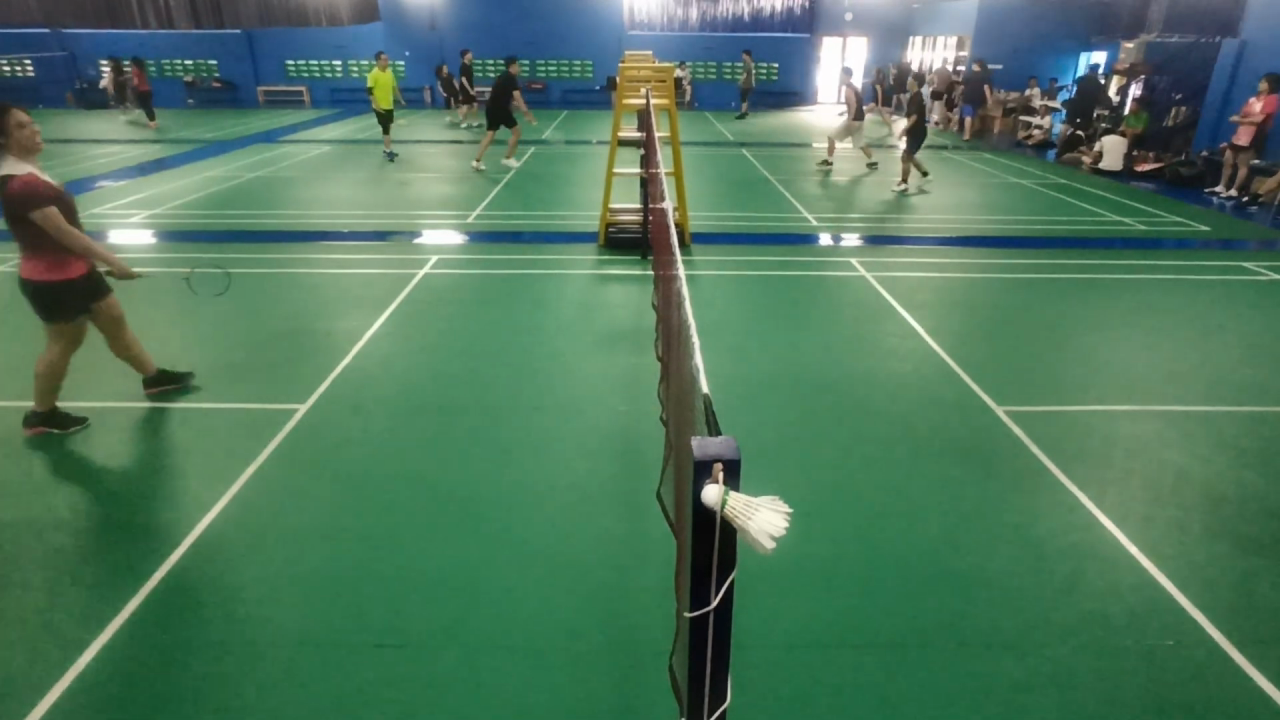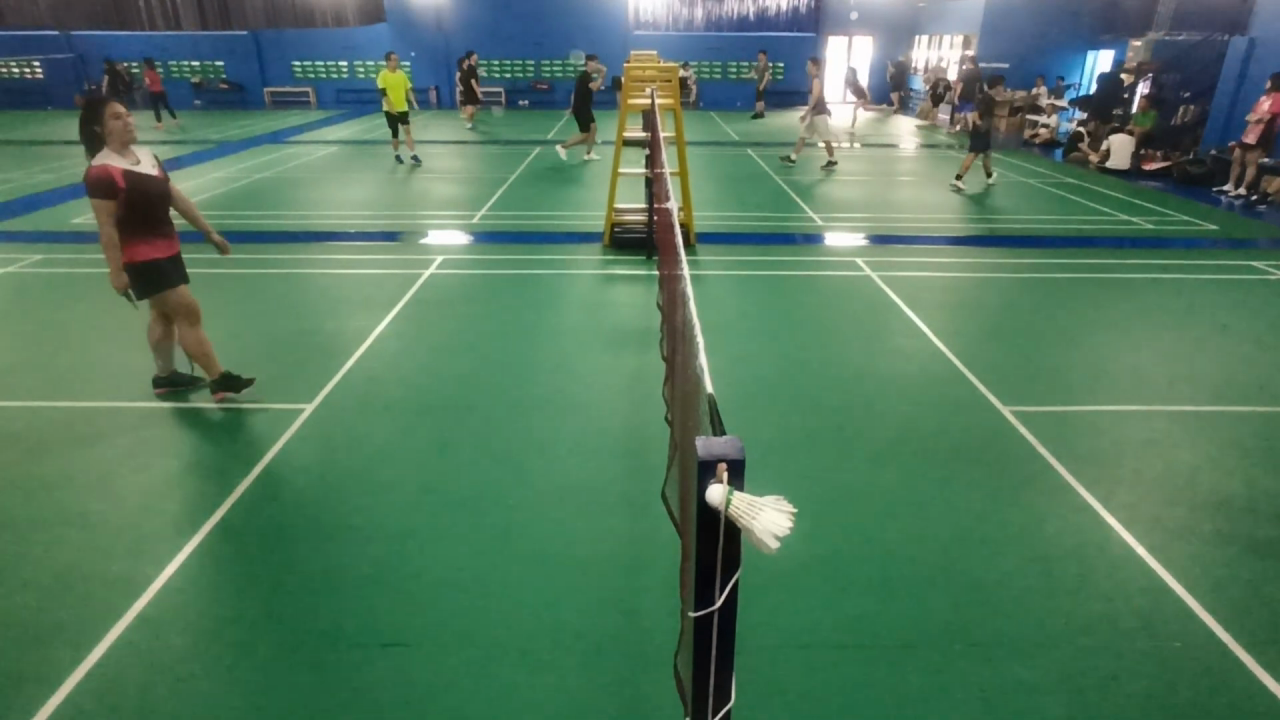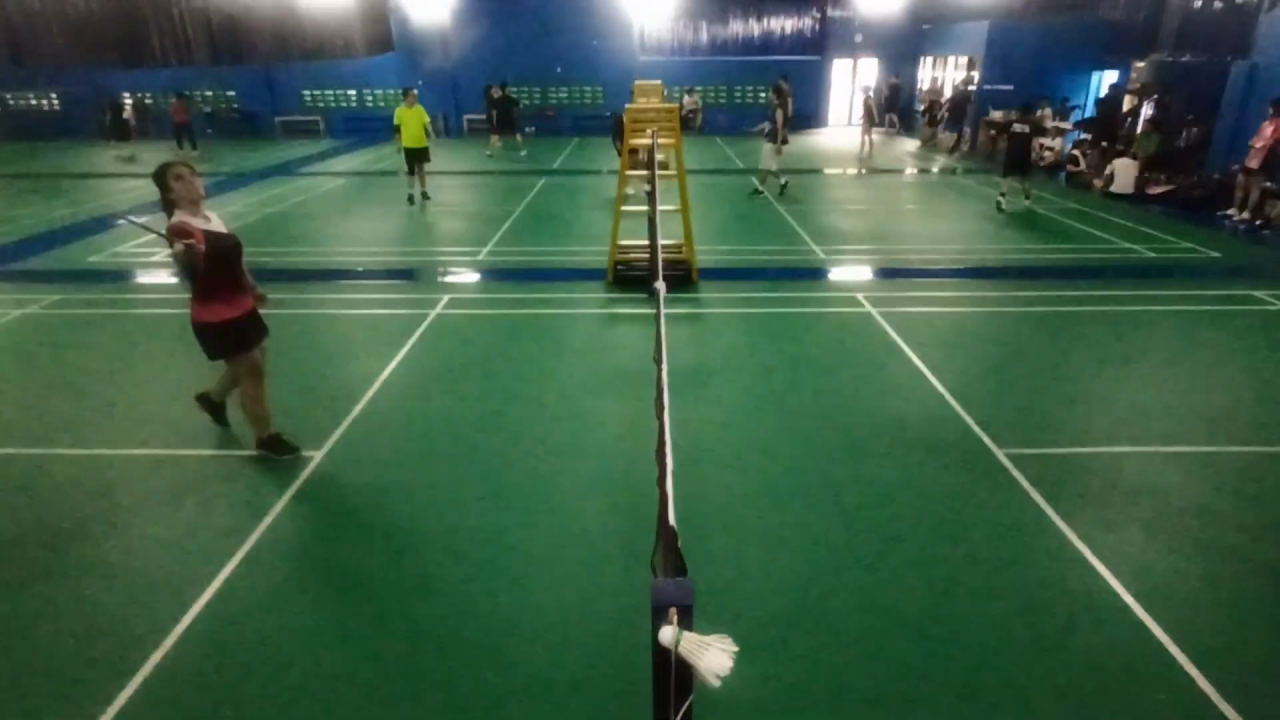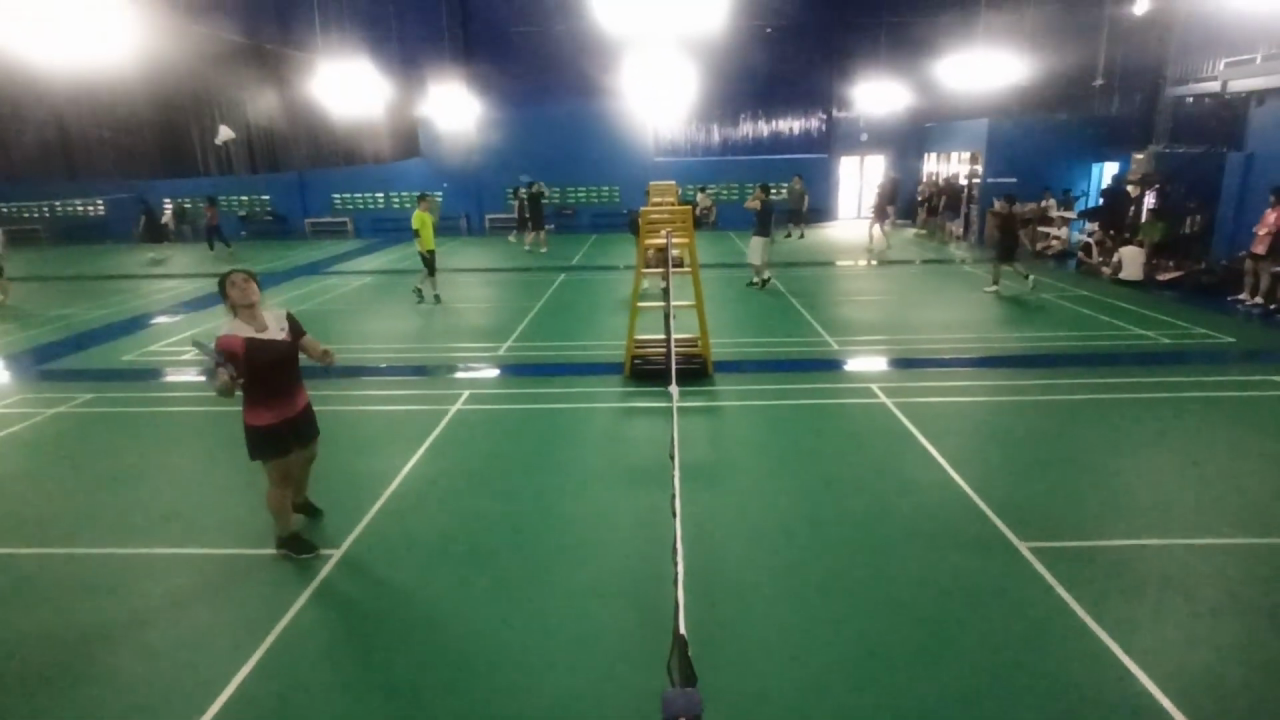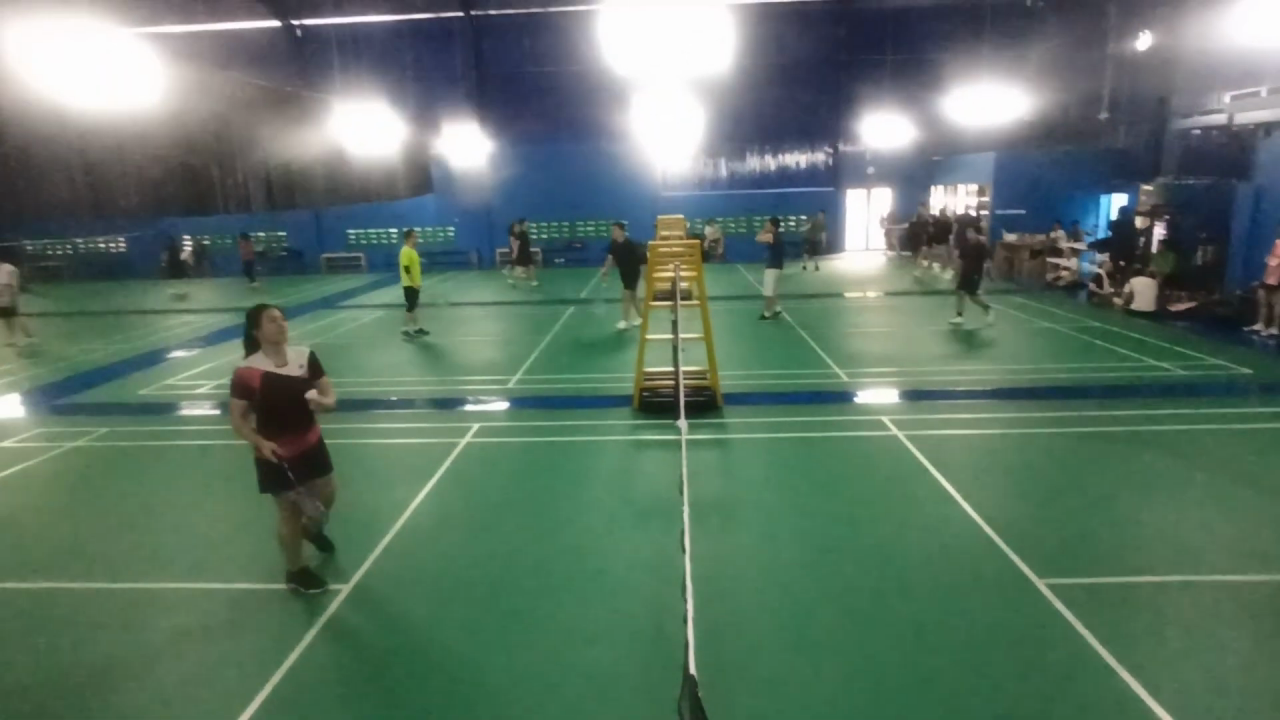
dt=0.7s
person 1, frame 1
left shoulder: (27, 173)
right elbow: (63, 231)
right wrist: (110, 260)
left hip: (74, 271)
right hip: (53, 280)
left knee: (115, 322)
right knee: (65, 342)
left ankle: (153, 377)
right ankle: (41, 416)
person 1, frame 2
left shoulder: (147, 157)
right shoulder: (101, 173)
left elbow: (176, 198)
right elbow: (107, 227)
left wrist: (210, 232)
right wrist: (116, 271)
left hip: (167, 250)
right hip: (142, 259)
left knee: (164, 313)
right knee: (189, 314)
left ankle: (165, 376)
right ankle: (220, 380)
person 1, frame 3
left shoulder: (213, 217)
right shoulder: (181, 228)
right elbow: (182, 255)
left wrist: (253, 287)
right wrist: (184, 251)
left hip: (241, 307)
right hip: (216, 318)
left knee: (247, 368)
right knee: (253, 372)
left ankle: (212, 398)
right ankle: (266, 438)
person 1, frame 4
left shoulder: (283, 318)
right shoulder: (228, 339)
left elbow: (312, 348)
right elbow: (223, 389)
left wrist: (324, 355)
right wrist: (226, 383)
left hip: (299, 408)
right hip: (264, 422)
left knee: (306, 458)
right knee: (280, 478)
left ankle: (299, 500)
right ankle: (286, 537)
person 1, frame 5
left shoulder: (305, 356)
right shoulder: (247, 373)
left elbow: (328, 390)
right elbow: (237, 418)
left wrist: (326, 402)
right wrist: (260, 443)
left hip: (311, 443)
right hip: (277, 455)
left knee: (326, 496)
right knee: (291, 511)
left ankle: (312, 528)
right ankle: (296, 571)
